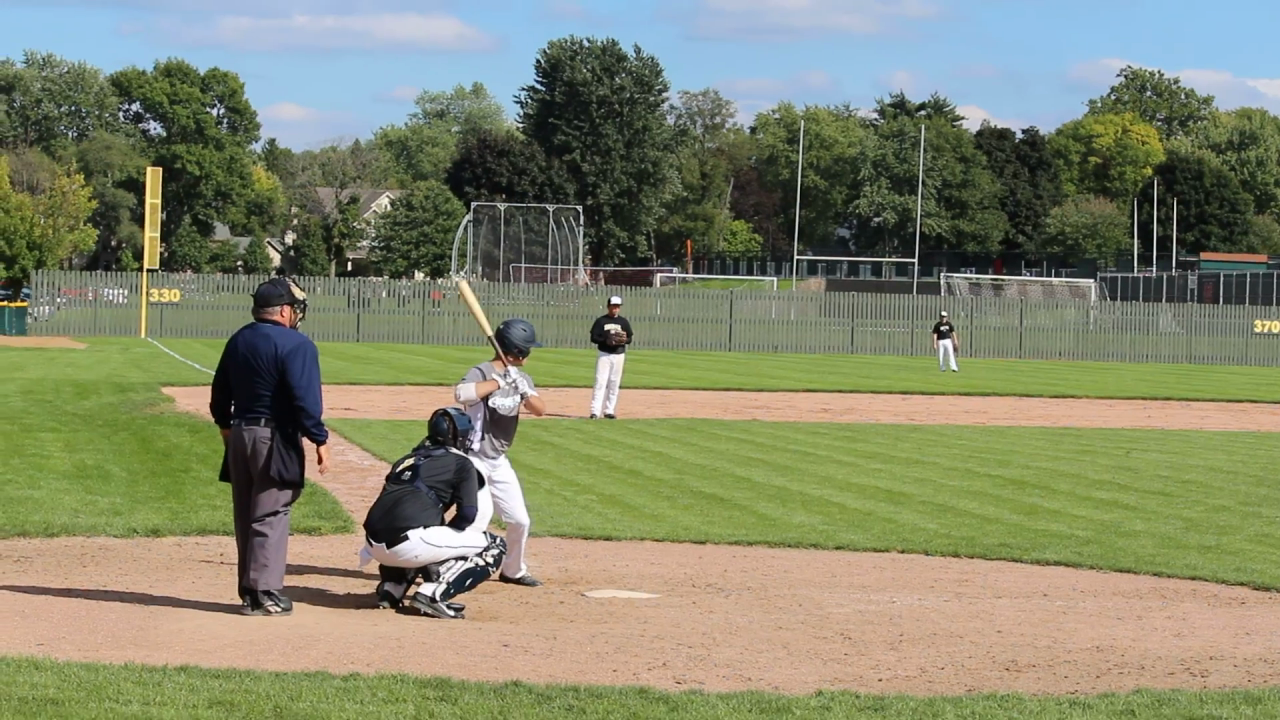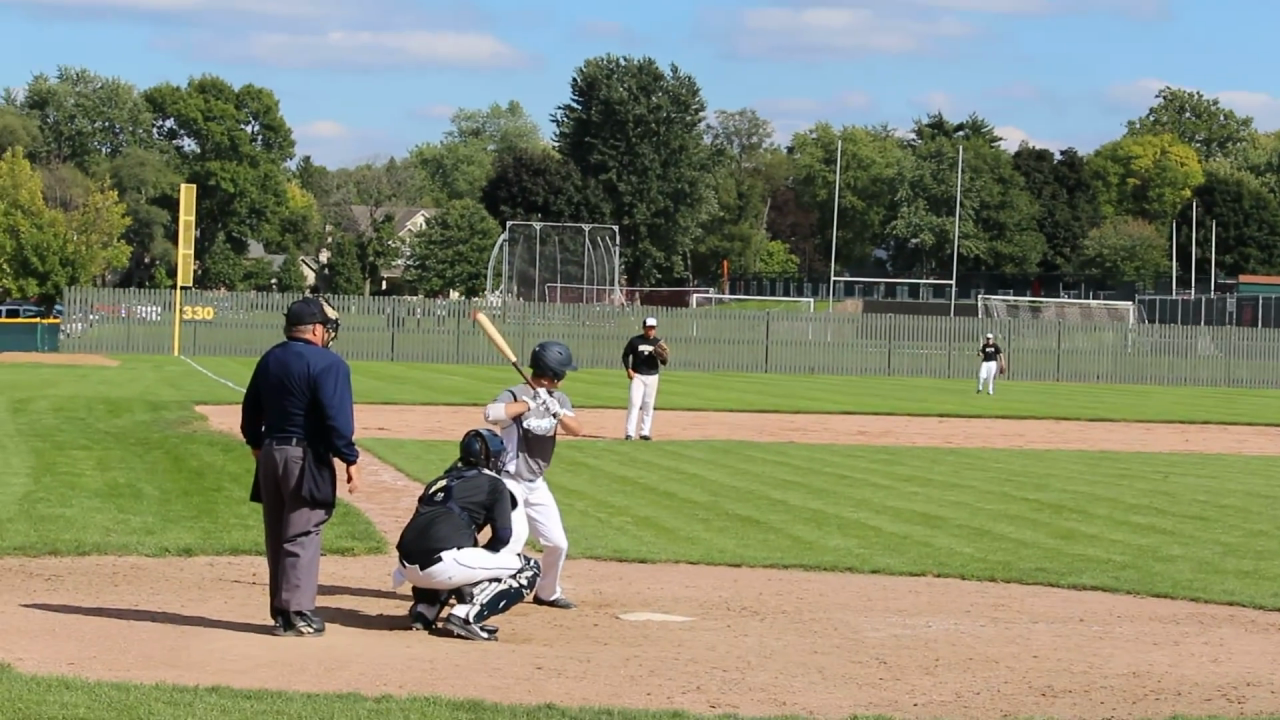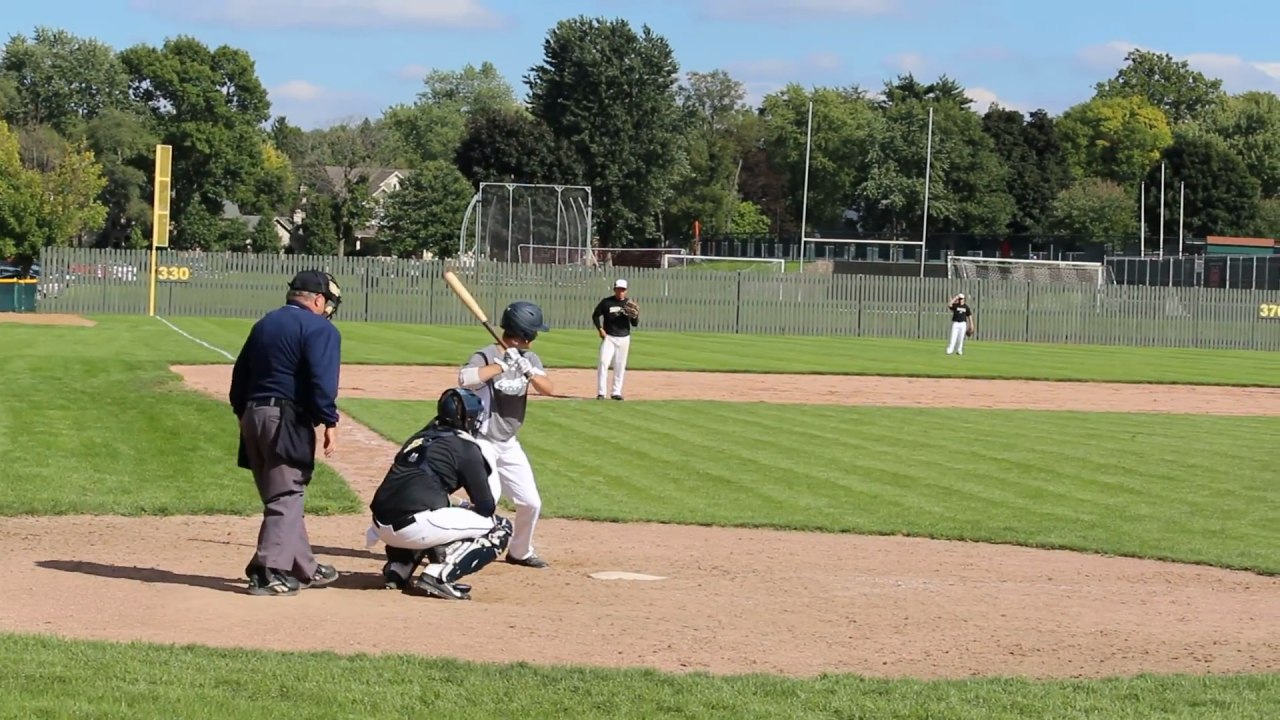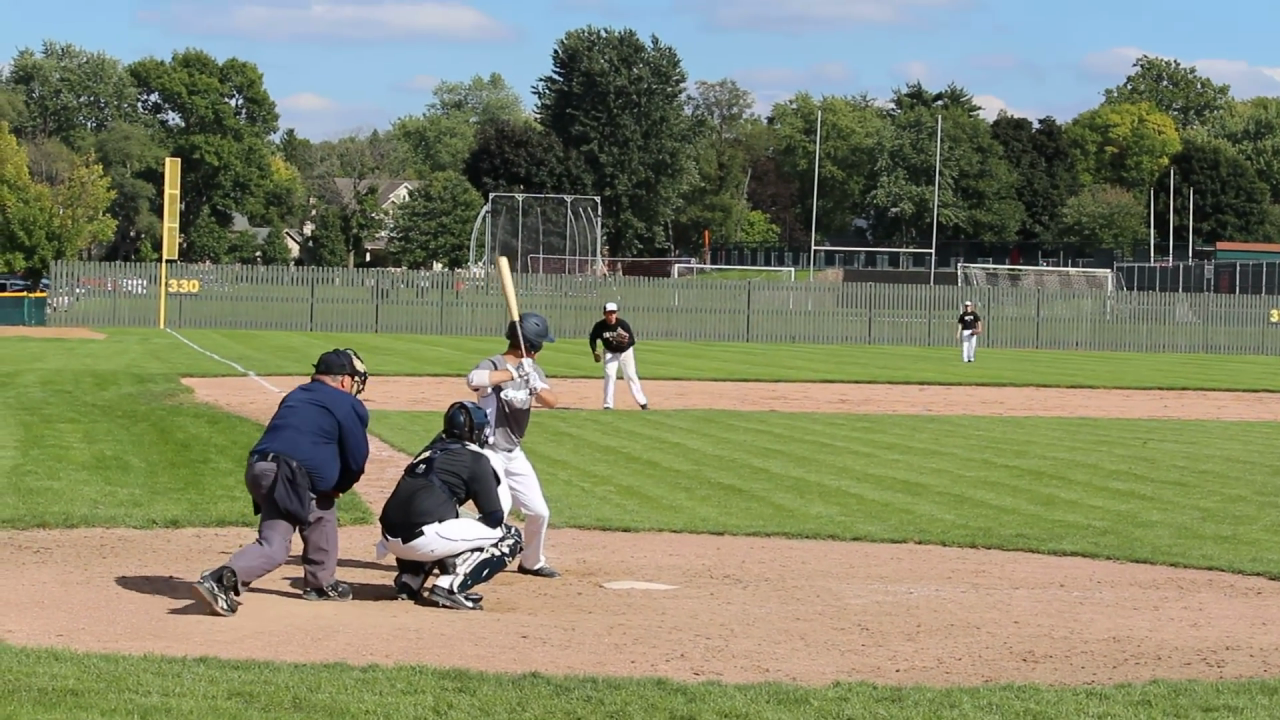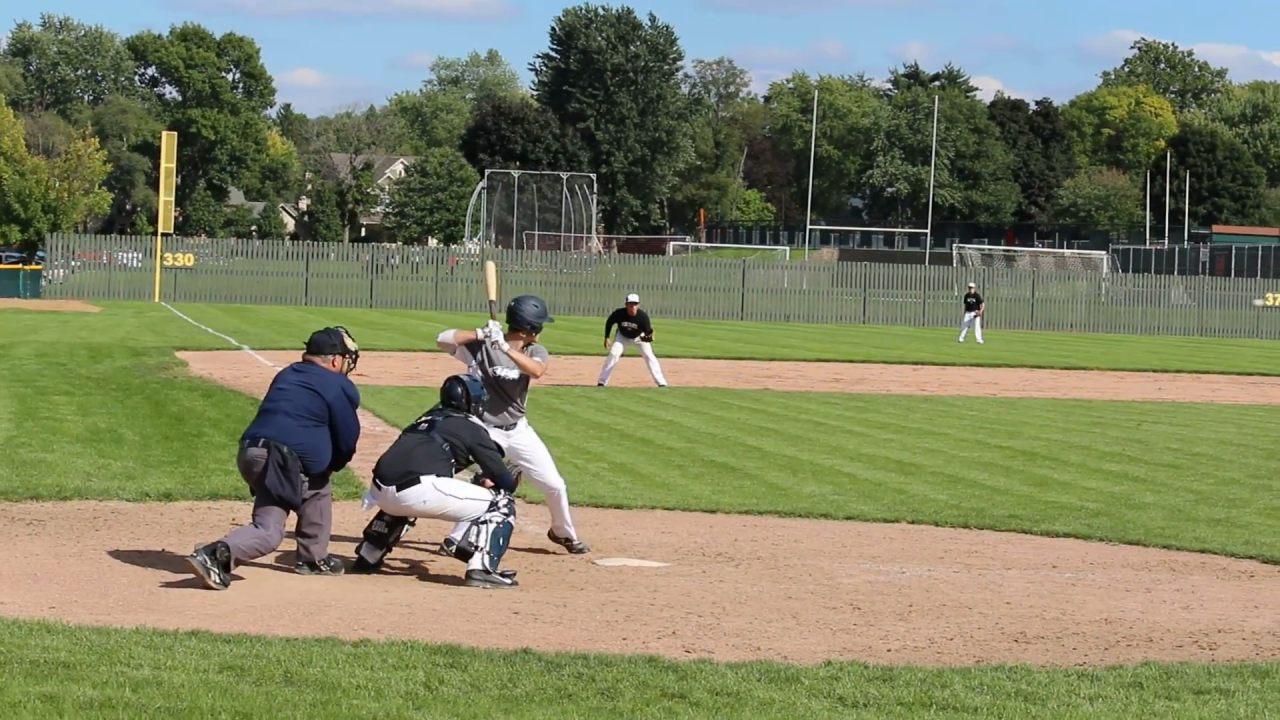
dt=1s
person 1, frame 1
left shoulder: (237, 340)
right shoulder: (295, 344)
left elbow: (220, 391)
right elbow: (305, 398)
left wrist: (225, 425)
right wrist: (319, 440)
left hip: (240, 435)
right hip: (275, 439)
left knee: (246, 516)
right knee: (270, 516)
left ankle: (249, 589)
right ankle: (263, 593)
person 1, frame 2
left shoulder: (269, 359)
right shoulder: (328, 363)
left elbow: (250, 409)
right elbow: (337, 417)
left wrist: (256, 444)
right wrist: (349, 459)
left hip: (270, 455)
right hip: (306, 458)
left knee: (278, 536)
right knee: (302, 536)
left ankle: (282, 610)
right ankle: (296, 614)
person 1, frame 3
left shoulder: (264, 323)
right shoulder: (320, 328)
left elbow: (241, 371)
right elbow: (322, 381)
left wrist: (241, 411)
right wrist: (329, 422)
left hip: (255, 416)
right hip: (287, 420)
left knee: (282, 495)
right knee: (285, 497)
left ankle: (303, 568)
right ankle: (268, 572)
person 1, frame 4
left shoulder: (296, 395)
right shoulder: (349, 406)
right elbow: (355, 461)
left wrist: (328, 487)
right wrist: (338, 487)
left hip: (261, 468)
right hip: (285, 477)
left knee: (320, 509)
right knee: (273, 545)
left ankle: (321, 583)
right ankle: (220, 581)
person 1, frame 5
left shoulder: (286, 375)
right shoulder: (340, 387)
right elbow: (347, 441)
left wrist: (324, 466)
right wrist: (332, 466)
left hip: (252, 452)
right hip: (280, 463)
left knee: (318, 485)
right knee: (268, 532)
left ankle: (313, 557)
right ankle: (214, 556)
person 2, frame 1
left shoulder: (521, 377)
right shoulder: (481, 372)
left elbow: (540, 410)
right elbow: (461, 394)
left wrist: (526, 393)
right wrist: (500, 380)
left hip: (499, 461)
right hip: (473, 459)
left knee: (520, 519)
right knee: (477, 518)
left ankle: (513, 571)
person 2, frame 2
left shoulder: (559, 398)
right shoulder: (515, 394)
left elbow: (577, 430)
right elbow: (490, 414)
left wrist: (557, 412)
right wrist: (530, 402)
left hip: (537, 484)
right hip: (509, 482)
left knee: (557, 543)
right knee: (513, 539)
left ankle: (547, 593)
person 2, frame 3
left shoulder: (530, 358)
right shoulder: (485, 355)
left elbow: (548, 389)
right elbow: (464, 379)
left wrist: (528, 371)
right wrist: (502, 364)
left hip: (510, 444)
right hip: (482, 442)
left knee: (530, 502)
left ankle: (520, 552)
person 2, frame 4
left shoulder: (533, 370)
right shoulder: (493, 364)
left elbow: (551, 402)
right elbow: (473, 380)
left wrist: (536, 387)
right wrist: (514, 372)
left hip: (514, 453)
right hip: (488, 452)
left knee: (539, 511)
left ankle: (531, 562)
person 2, frame 5
left shoulder: (535, 350)
right shoulder: (481, 346)
left elbow: (537, 371)
right elbow: (443, 339)
left wrist: (504, 347)
right wrist: (481, 333)
left hip: (518, 430)
right hip: (484, 431)
left knee: (553, 483)
left ankle: (563, 532)
right ankle: (455, 540)
person 3, frame 1
left shoulder: (408, 459)
right shoulder: (461, 463)
right elbow: (467, 513)
right wrist: (446, 536)
left hip: (375, 543)
right hip: (407, 542)
right knee: (494, 547)
left ankle: (391, 588)
right ankle: (432, 595)
person 3, frame 2
left shoulder: (441, 481)
right shoulder: (493, 484)
right elbow: (502, 535)
right wrist: (482, 555)
left hip: (409, 565)
right hip: (440, 564)
right knee: (528, 569)
left ankle: (423, 610)
right ankle: (466, 617)
person 3, frame 3
left shoulder: (419, 438)
right shoulder: (466, 447)
right elbow: (486, 507)
left wrist: (462, 506)
left hip: (383, 524)
right hip: (413, 525)
right knee: (500, 528)
left ankle: (397, 569)
right ankle: (439, 576)
person 3, frame 4
left shoulder: (431, 451)
right shoulder: (475, 459)
right elbow: (493, 517)
left hip: (393, 538)
right hip: (422, 538)
right knee: (509, 538)
left ankle: (409, 581)
right ankle: (449, 588)
person 3, frame 5
left shoulder: (427, 419)
right shoulder: (472, 428)
right elbow: (507, 483)
left wrist: (478, 481)
right wrist: (496, 482)
left hip: (382, 490)
right hip: (418, 489)
right knee: (500, 504)
left ankle: (368, 558)
right ankle: (481, 569)
